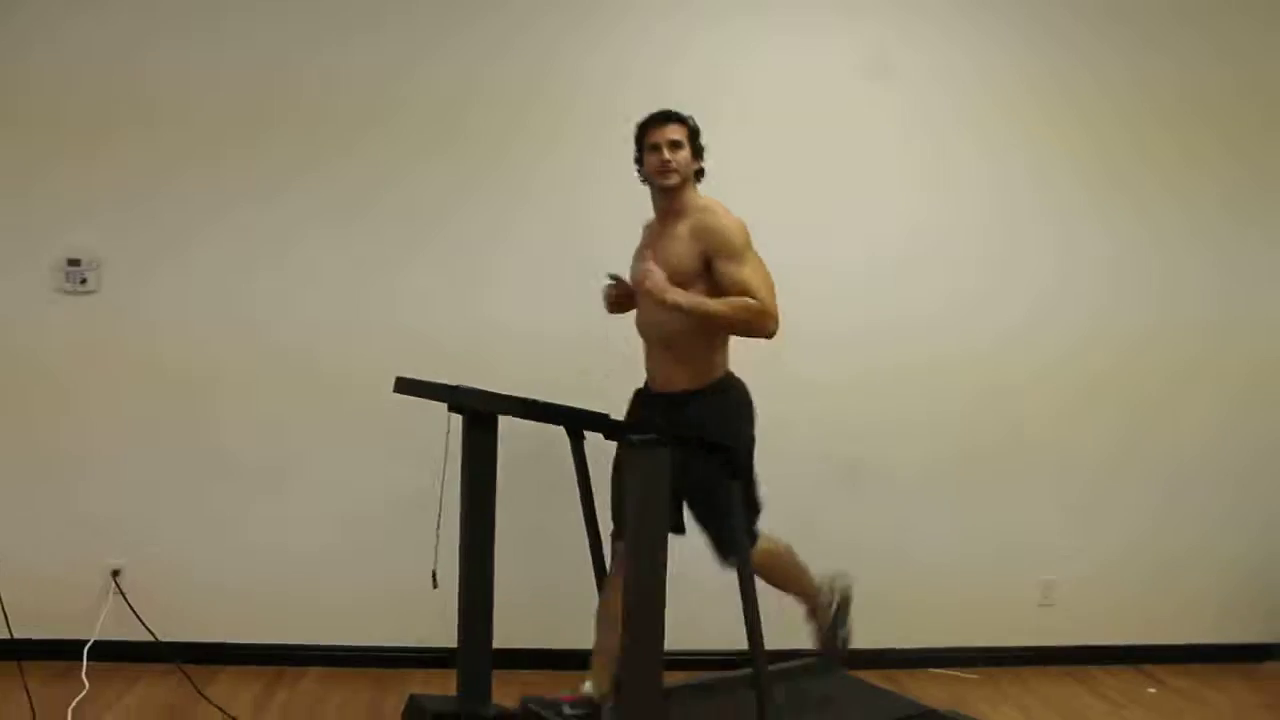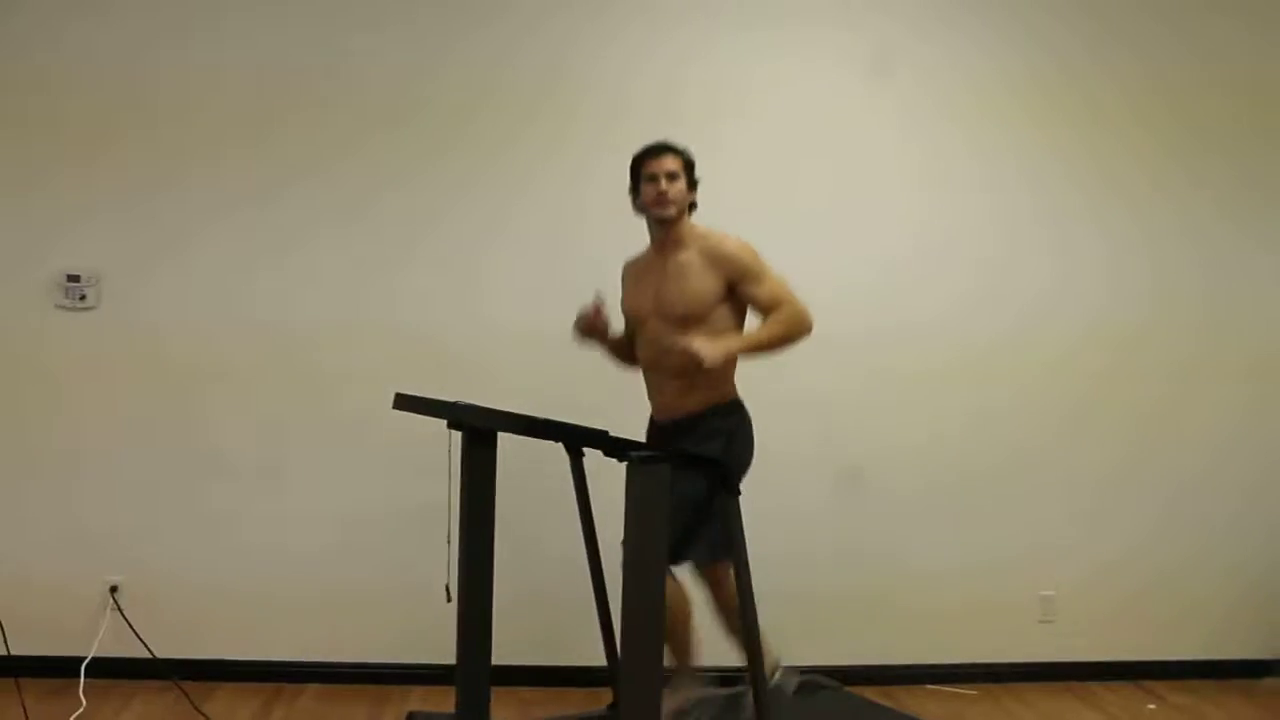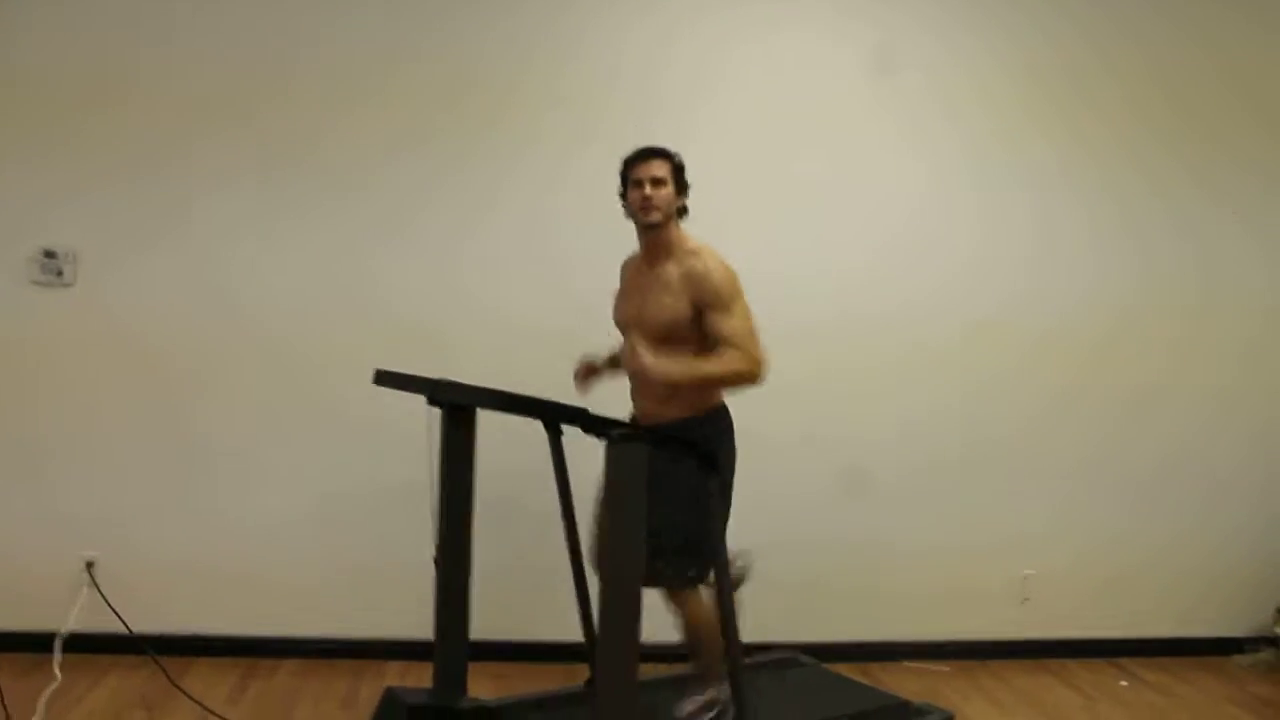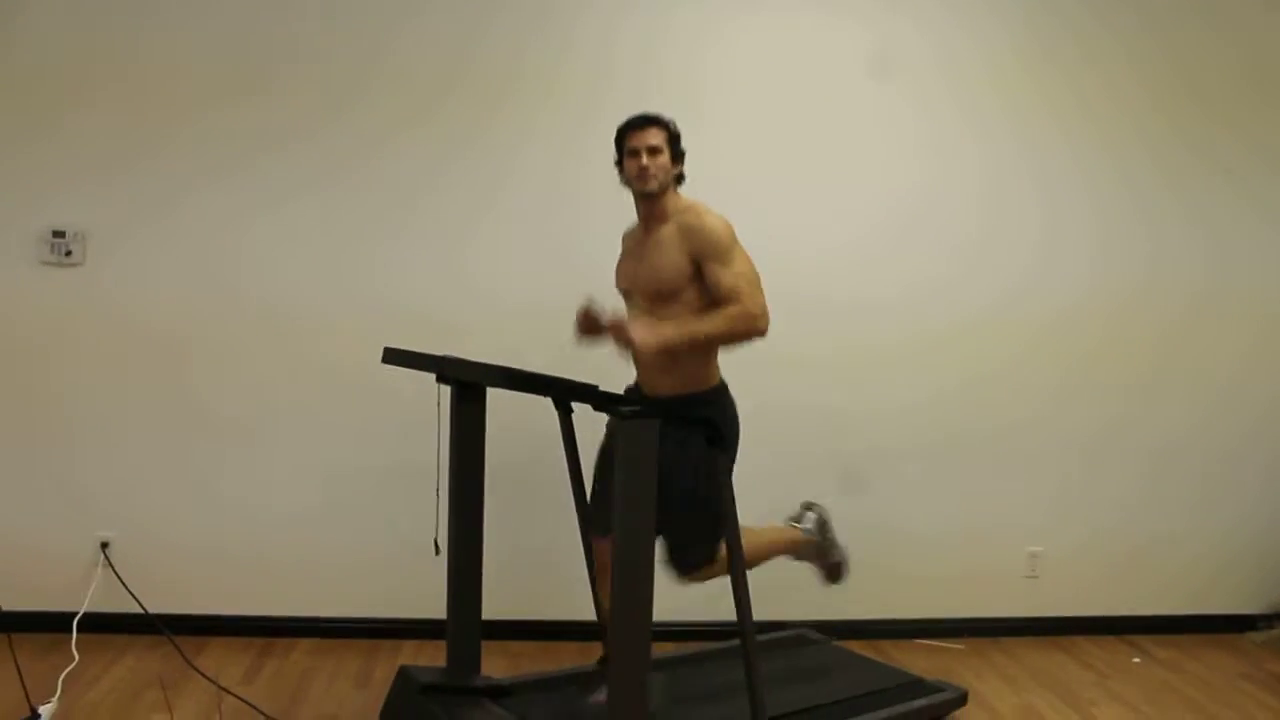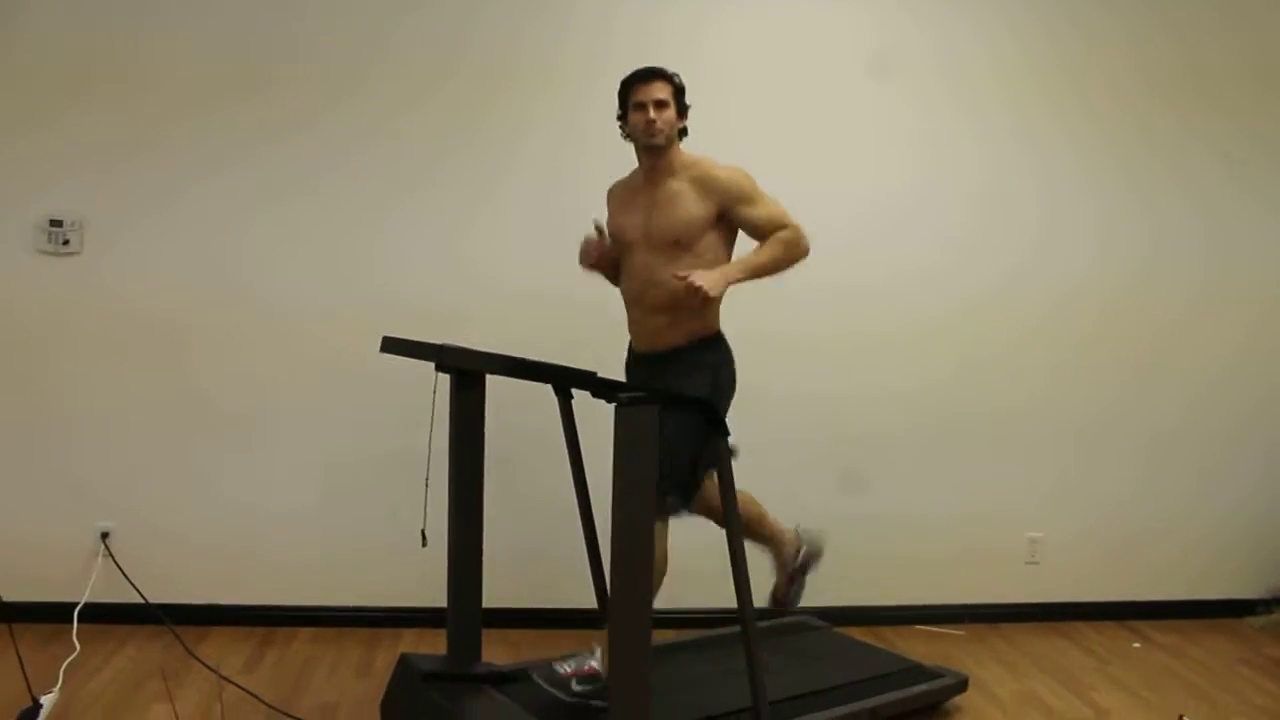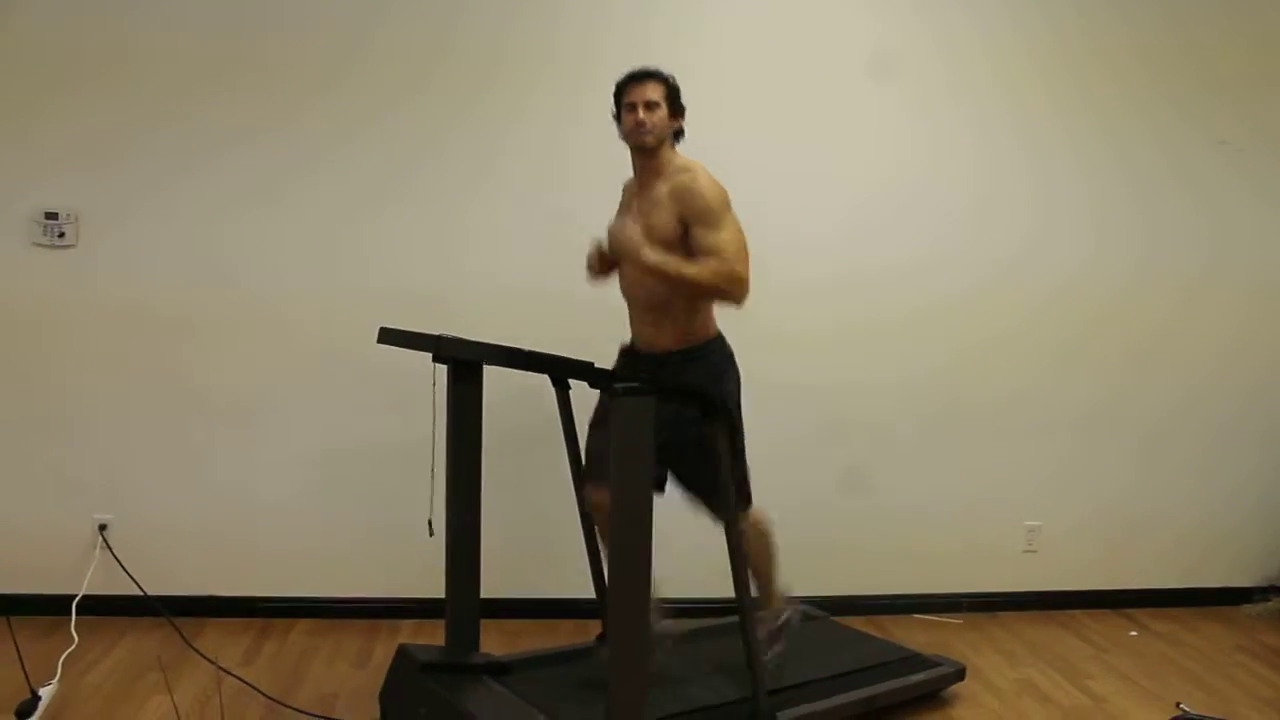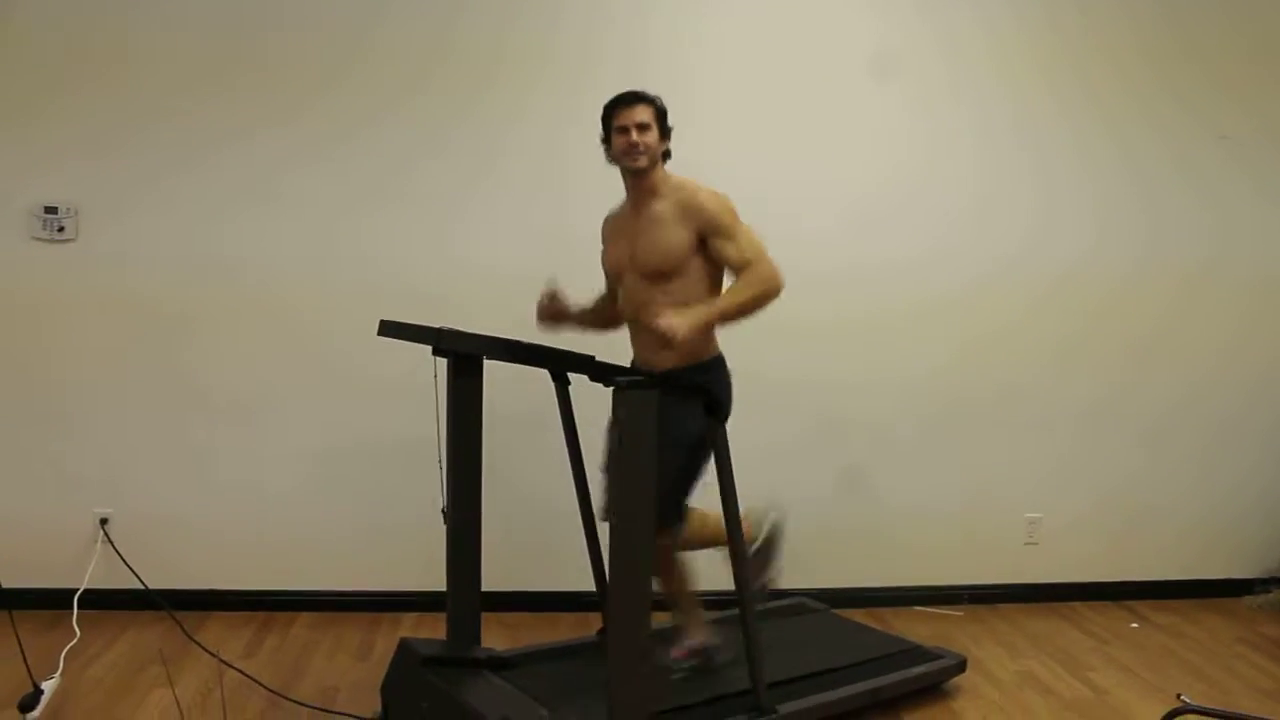
dt=0.3s
person 1, frame 1
left shoulder: (719, 226)
right shoulder: (652, 228)
left elbow: (764, 319)
left wrist: (671, 295)
right wrist: (634, 299)
left hip: (710, 411)
right hip: (654, 405)
left knee: (736, 546)
right knee: (628, 546)
left ankle: (824, 602)
right ankle: (598, 692)
person 1, frame 2
left shoulder: (725, 254)
right shoulder: (634, 271)
left elbow: (797, 318)
left wrist: (728, 345)
right wrist: (603, 334)
left hip: (717, 432)
right hip: (665, 435)
right knee: (709, 566)
left ankle: (685, 684)
right ankle: (766, 670)
person 1, frame 3
left shoulder: (707, 272)
right shoulder: (630, 269)
left elbow: (749, 365)
left wrist: (668, 372)
right wrist: (608, 364)
left hip: (696, 439)
right hip: (640, 434)
left knee: (678, 583)
right ankle: (718, 570)
person 1, frame 4
left shoulder: (704, 229)
right shoulder: (632, 240)
left elbow: (753, 315)
left wrist: (663, 335)
right wrist: (613, 325)
left hip: (699, 412)
right hip: (643, 406)
left knee: (696, 562)
right knee: (606, 544)
left ankle: (802, 533)
person 1, frame 5
left shoulder: (716, 181)
right shoulder: (618, 194)
left elbow: (793, 239)
left wrist: (724, 273)
right wrist: (598, 260)
left hip: (698, 366)
right hip: (643, 365)
right knee: (690, 489)
left ankle: (613, 657)
right ankle: (792, 550)
person 1, frame 6
left shoulder: (696, 188)
right shoulder: (633, 190)
left elbow: (735, 283)
left wrist: (646, 255)
right wrist: (614, 260)
left hip: (697, 366)
right hip: (638, 361)
left knee: (726, 506)
right knee: (600, 493)
left ankle: (773, 610)
person 1, frame 7
left shoulder: (696, 203)
right shoulder: (614, 223)
left elbow: (767, 278)
left wrist: (697, 319)
right wrist: (568, 316)
left hip: (696, 384)
right knee: (651, 523)
left ankle: (752, 531)
right ankle: (700, 631)
